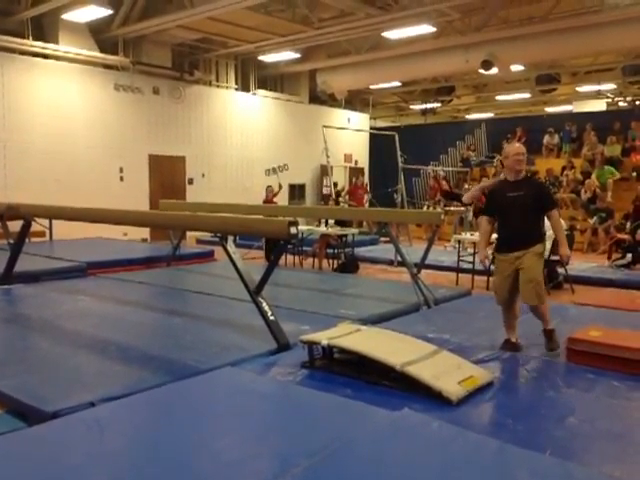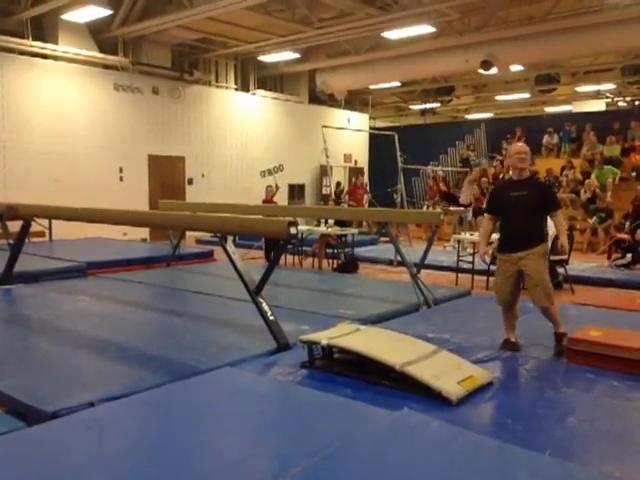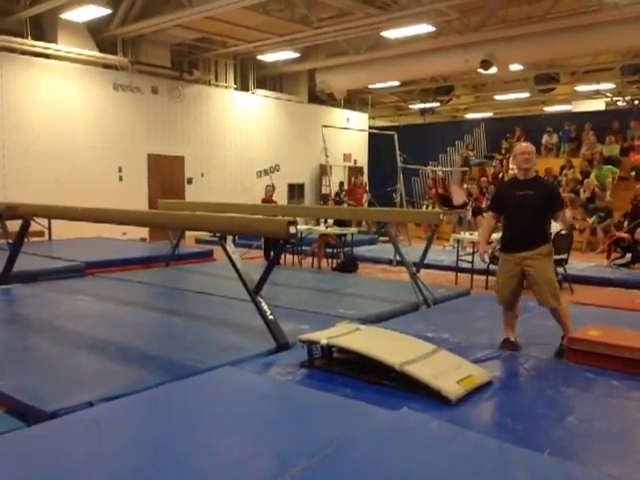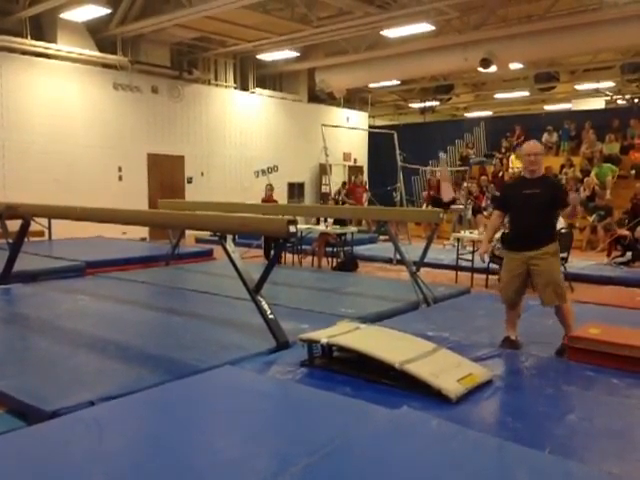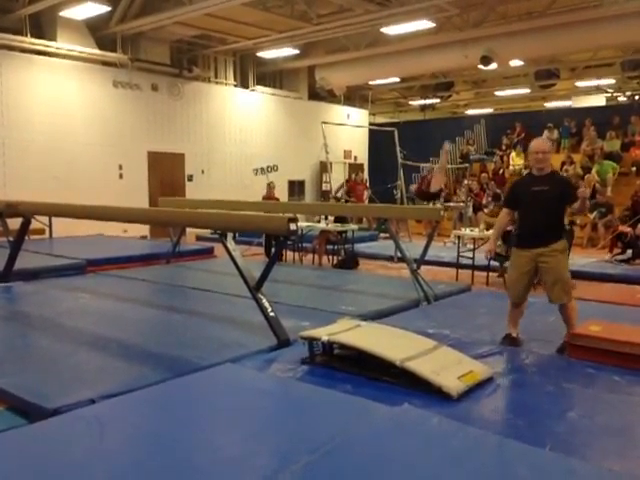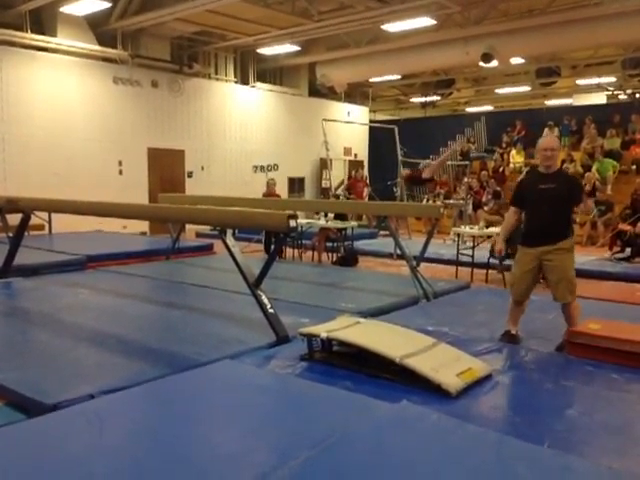
dt=0.1s
person 1, frame 1
left shoulder: (537, 187)
right shoulder: (496, 191)
left elbow: (553, 216)
right elbow: (487, 221)
left wrist: (563, 244)
right wrist: (482, 248)
left hip: (531, 249)
right hip: (504, 252)
left knee: (533, 296)
right knee: (505, 298)
left ankle: (548, 329)
right ankle: (511, 337)
person 1, frame 2
left shoulder: (541, 187)
right shoulder: (499, 190)
left elbow: (556, 215)
right elbow: (490, 219)
left wrist: (563, 237)
right wrist: (483, 244)
left hip: (534, 250)
right hip: (506, 253)
left knee: (543, 297)
right knee: (506, 298)
left ankle: (561, 334)
right ankle: (511, 337)
person 1, frame 3
left shoulder: (546, 187)
right shoulder: (504, 189)
left elbow: (559, 215)
right elbow: (492, 217)
left wrist: (565, 220)
right wrist: (483, 242)
left hip: (538, 251)
right hip: (509, 252)
left knee: (551, 297)
right knee: (507, 298)
left ankle: (568, 337)
right ankle: (510, 337)
person 1, frame 4
left shoulder: (553, 186)
right shoulder: (511, 187)
left elbow: (567, 212)
right elbow: (498, 216)
right wrist: (486, 242)
left hip: (545, 250)
right hip: (514, 251)
left knee: (557, 296)
right knee: (509, 296)
right ankle: (511, 335)
person 1, frame 5
left shoulder: (562, 183)
right shoulder: (519, 185)
left elbow: (577, 208)
right elbow: (506, 214)
left wrist: (583, 201)
right wrist: (493, 240)
left hip: (553, 248)
right hip: (523, 248)
left knee: (563, 294)
right knee: (516, 293)
right ankle: (512, 333)
person 1, frame 6
left shoulder: (569, 181)
right shoulder: (526, 182)
left elbow: (580, 206)
right elbow: (514, 213)
right wrist: (501, 239)
left hip: (559, 246)
right hip: (528, 246)
left knee: (566, 294)
right knee: (518, 291)
right ankle: (511, 330)
